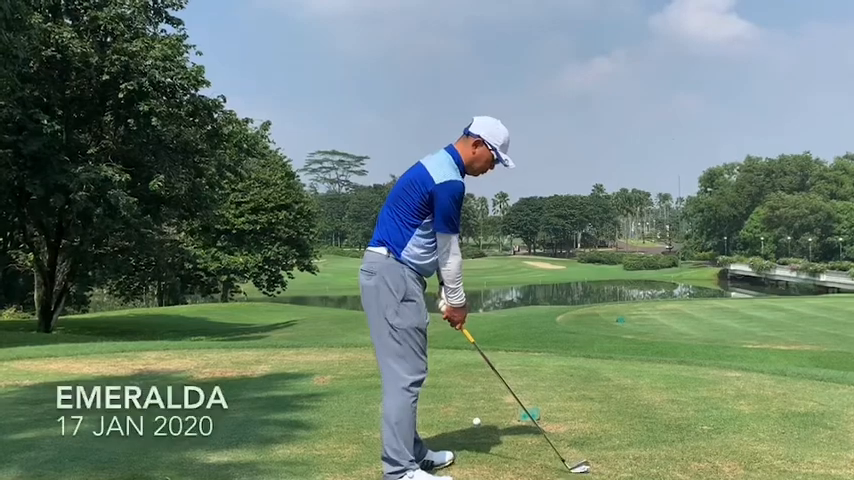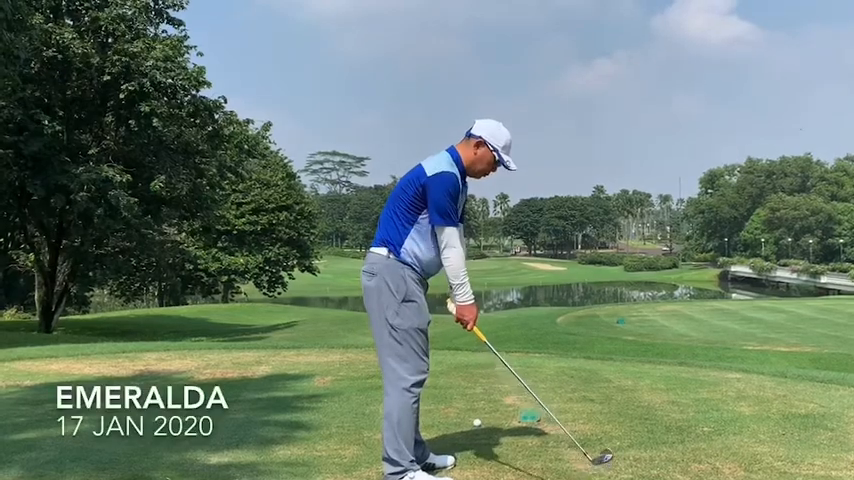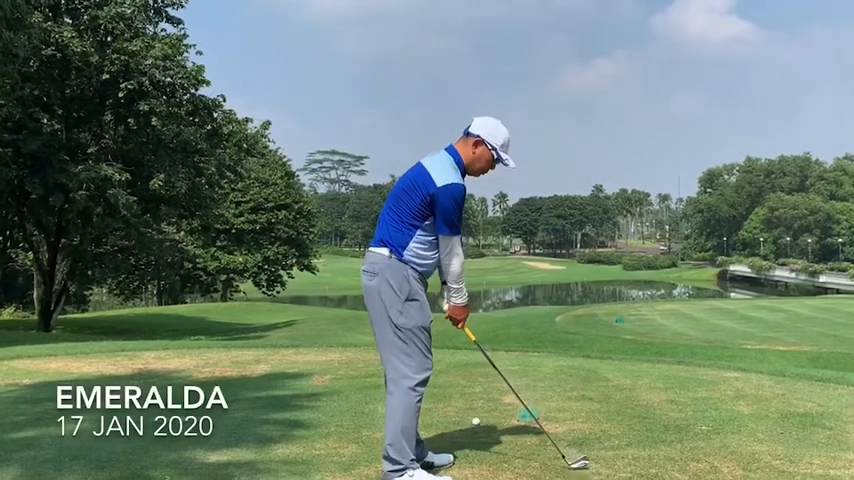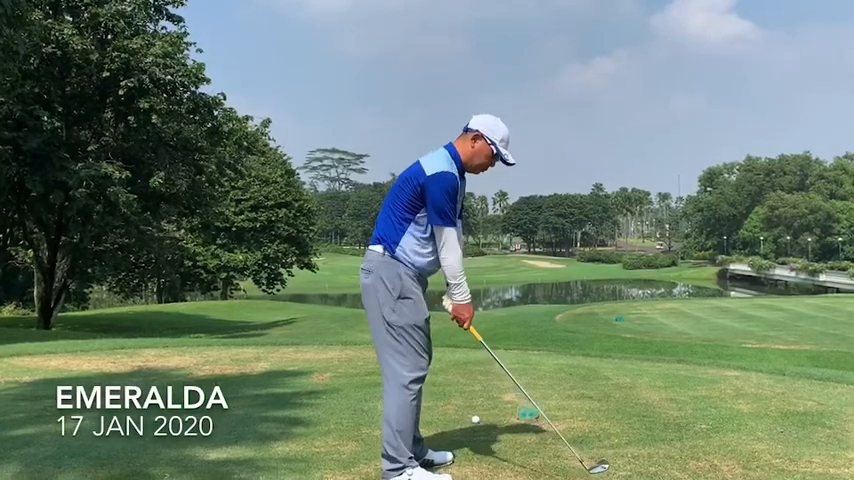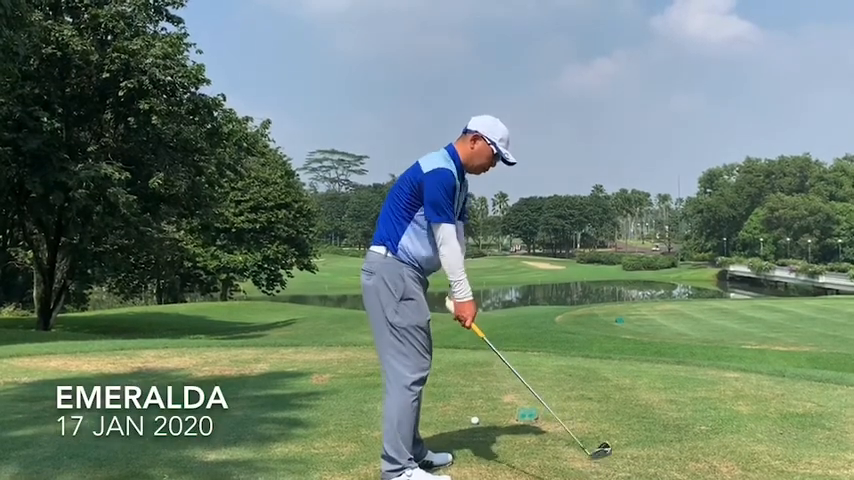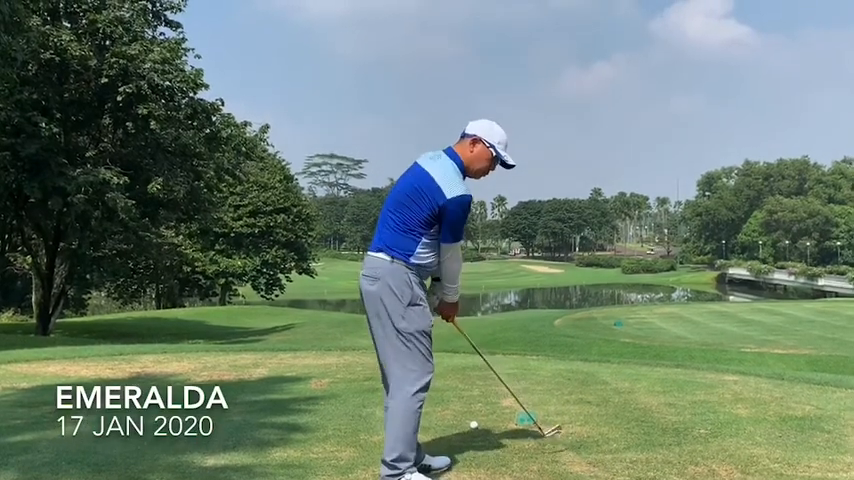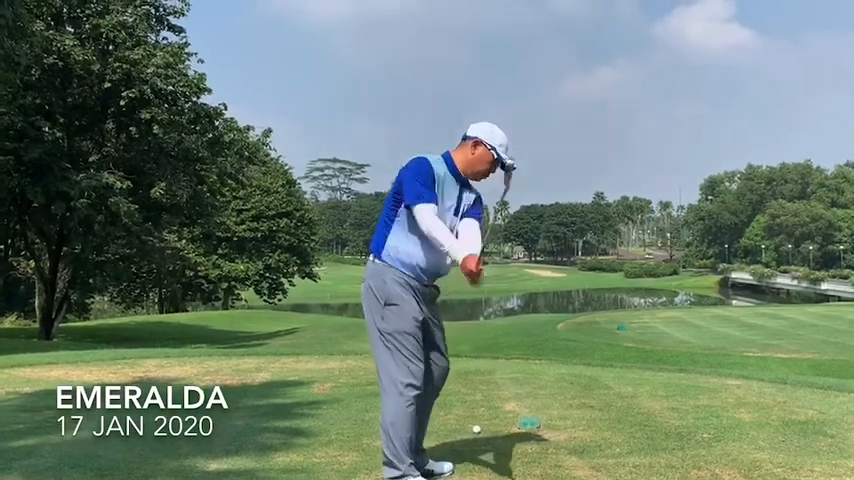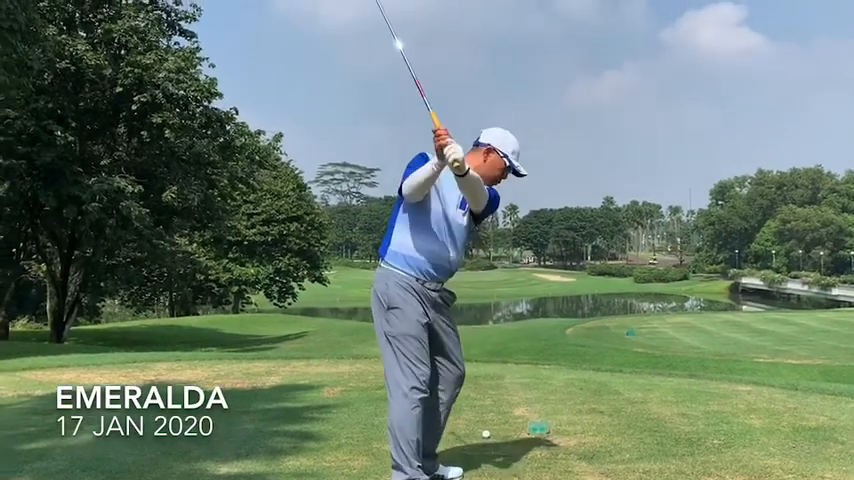
dt=0.4s
person 1, frame 1
left shoulder: (440, 167)
right shoulder: (448, 181)
left elbow: (444, 246)
right elbow: (449, 249)
left wrist: (448, 293)
right wrist: (457, 301)
left hip: (397, 273)
right hip: (392, 274)
left knee: (407, 368)
right knee: (404, 371)
person 1, frame 2
left shoulder: (454, 178)
right shoulder: (443, 176)
left elbow: (454, 242)
right elbow: (449, 245)
left wrist: (457, 294)
right wrist: (466, 299)
left hip: (402, 274)
right hip: (392, 274)
left knee: (409, 370)
right knee: (406, 372)
person 1, frame 3
left shoulder: (437, 165)
right shoulder: (450, 184)
right elbow: (451, 250)
left wrist: (448, 289)
right wrist: (459, 299)
left hip: (393, 271)
right hip: (395, 274)
left knee: (406, 368)
right knee: (411, 371)
person 1, frame 4
left shoulder: (454, 178)
right shoulder: (440, 174)
left elbow: (452, 238)
right elbow: (446, 243)
left wrist: (455, 292)
right wrist: (462, 296)
left hip: (405, 274)
right hip: (391, 273)
left knee: (414, 364)
right knee: (405, 368)
left ankle: (412, 450)
person 1, frame 5
left shoulder: (455, 178)
right shoulder: (439, 173)
left elbow: (456, 238)
right elbow: (446, 241)
left wrist: (456, 291)
right wrist: (463, 295)
left hip: (400, 273)
right hip: (392, 272)
left knee: (410, 365)
right knee: (408, 370)
person 1, frame 6
left shoulder: (431, 162)
right shoulder: (455, 192)
right elbow: (451, 252)
left wrist: (438, 282)
right wrist: (449, 295)
left hip: (384, 274)
right hip: (396, 279)
left knee: (402, 374)
right knee: (413, 376)
person 1, frame 7
left shoulder: (471, 196)
right shoulder: (424, 167)
left elbow: (471, 232)
right elbow: (427, 220)
left wrist: (472, 255)
right wrist: (459, 256)
left hip: (421, 287)
right hip: (390, 282)
left knee: (434, 371)
right knee: (404, 378)
person 1, frame 8
left shoulder: (485, 194)
right shoulder: (425, 162)
left elbow: (475, 199)
right elbow: (412, 189)
left wrist: (453, 158)
right wrist: (439, 163)
left hip: (435, 292)
right hip: (399, 285)
left knee: (449, 376)
right knee: (410, 382)
